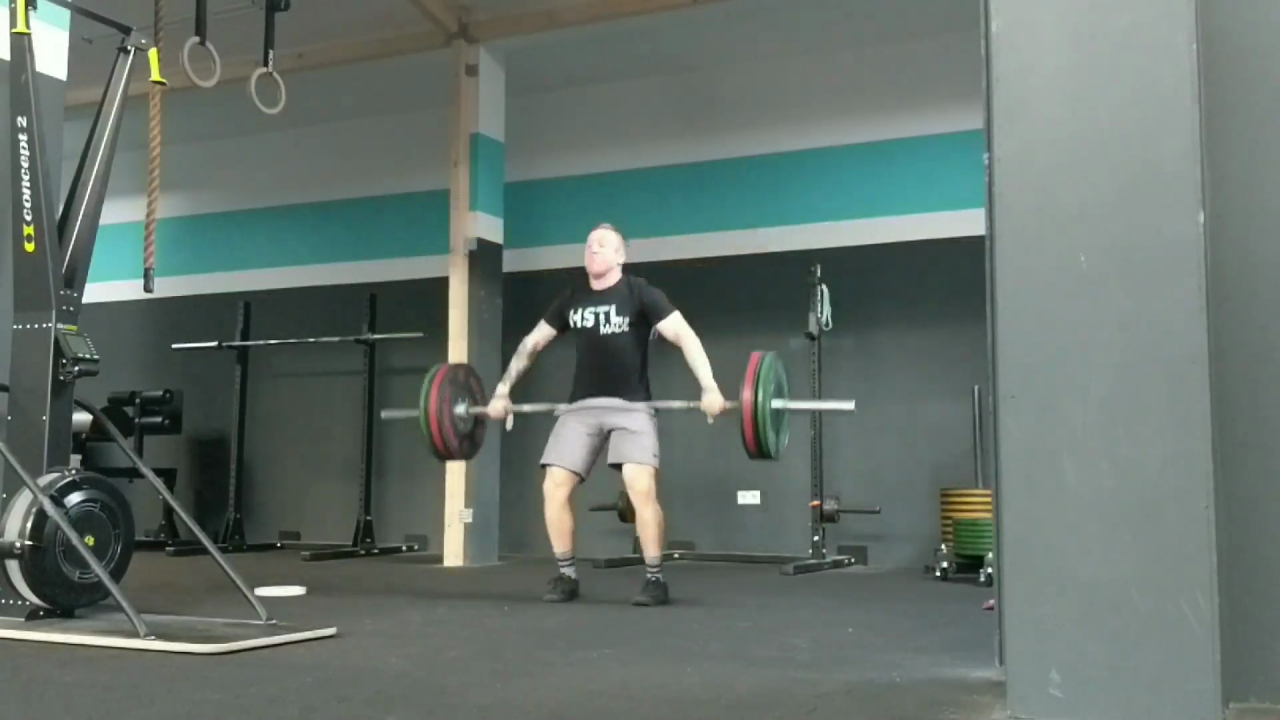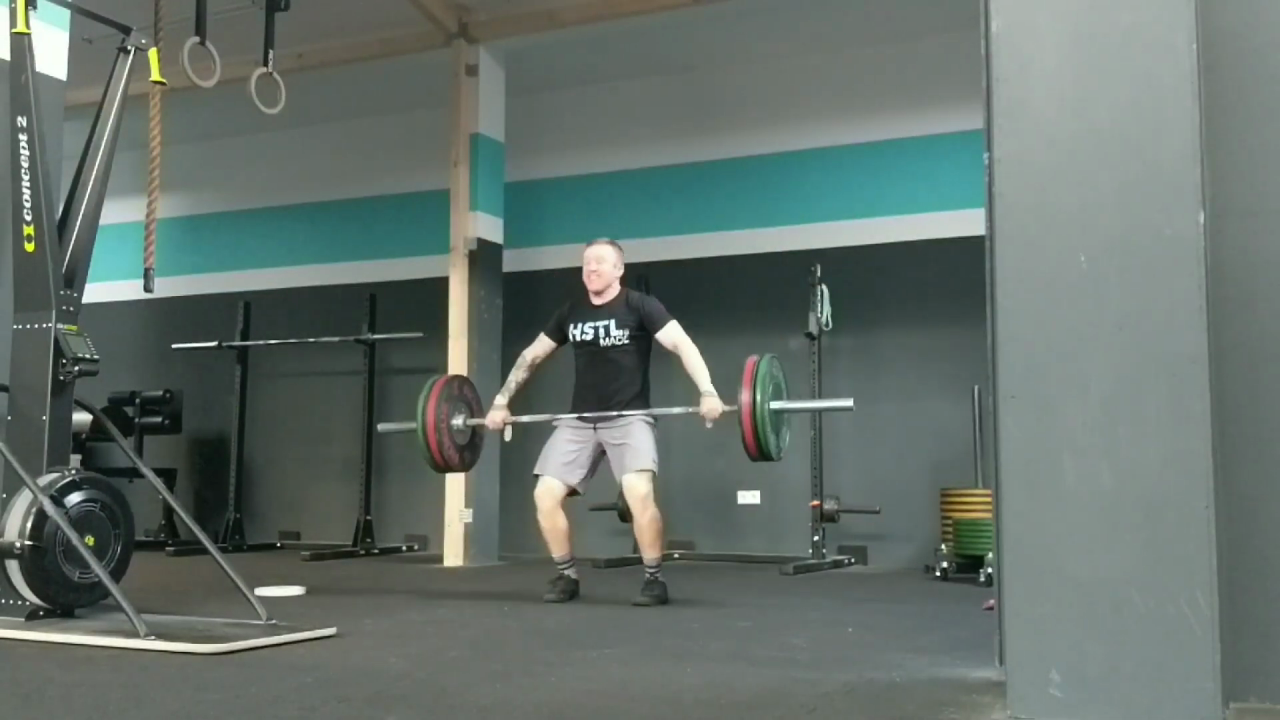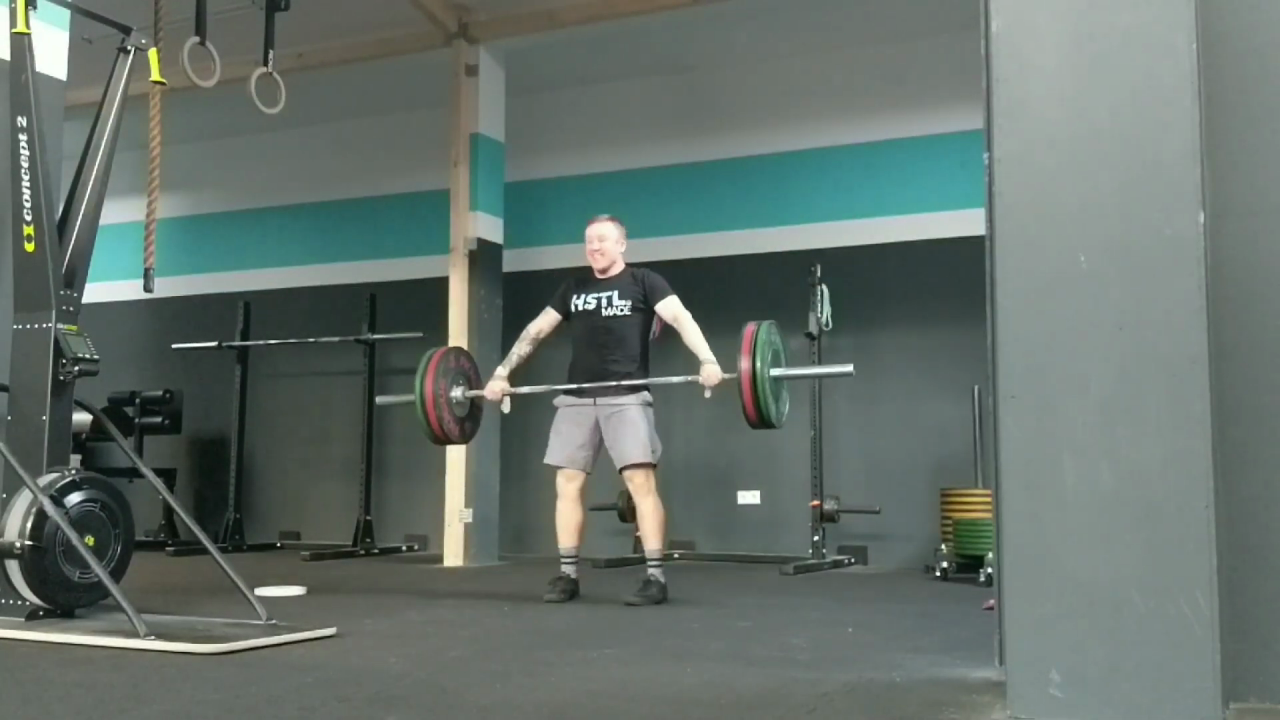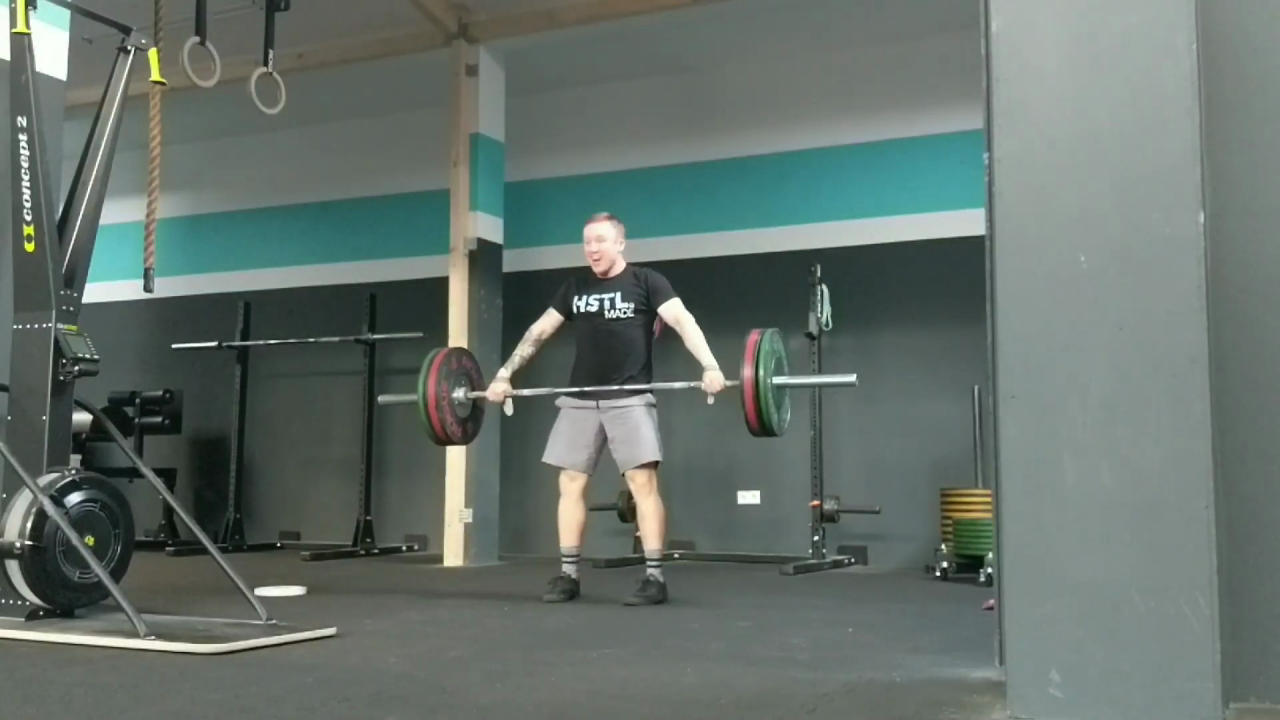
dt=0.3s
person 1, frame 1
left shoulder: (640, 293)
right shoulder: (572, 297)
left elbow: (684, 336)
right elbow: (532, 342)
left wrist: (709, 387)
right wrist: (502, 389)
left hip: (630, 405)
right hip: (582, 406)
left knee: (641, 488)
right knee: (554, 486)
left ankle: (655, 578)
right ankle: (566, 575)
person 1, frame 2
left shoulder: (640, 306)
right shoulder: (570, 311)
left elbow: (683, 345)
right elbow: (531, 355)
left wrist: (708, 393)
right wrist: (502, 400)
left hip: (628, 419)
right hip: (578, 421)
left knee: (639, 493)
right knee: (546, 496)
left ankle: (654, 579)
right ankle: (567, 575)
person 1, frame 3
left shoulder: (644, 281)
right shoulder: (574, 287)
left elbow: (680, 317)
right elbow: (536, 330)
left wrist: (707, 360)
right wrist: (502, 372)
left hip: (626, 398)
right hip: (576, 399)
left knee: (641, 484)
right knee: (568, 484)
left ankle: (655, 578)
right ankle: (568, 574)
person 1, frame 4
left shoulder: (646, 281)
right shoulder: (575, 287)
left elbow: (682, 320)
right elbow: (539, 331)
left wrist: (709, 366)
right wrist: (504, 374)
left hip: (630, 399)
right hip: (579, 401)
left knee: (643, 484)
right knee: (570, 484)
left ankle: (654, 578)
right ankle: (568, 575)
